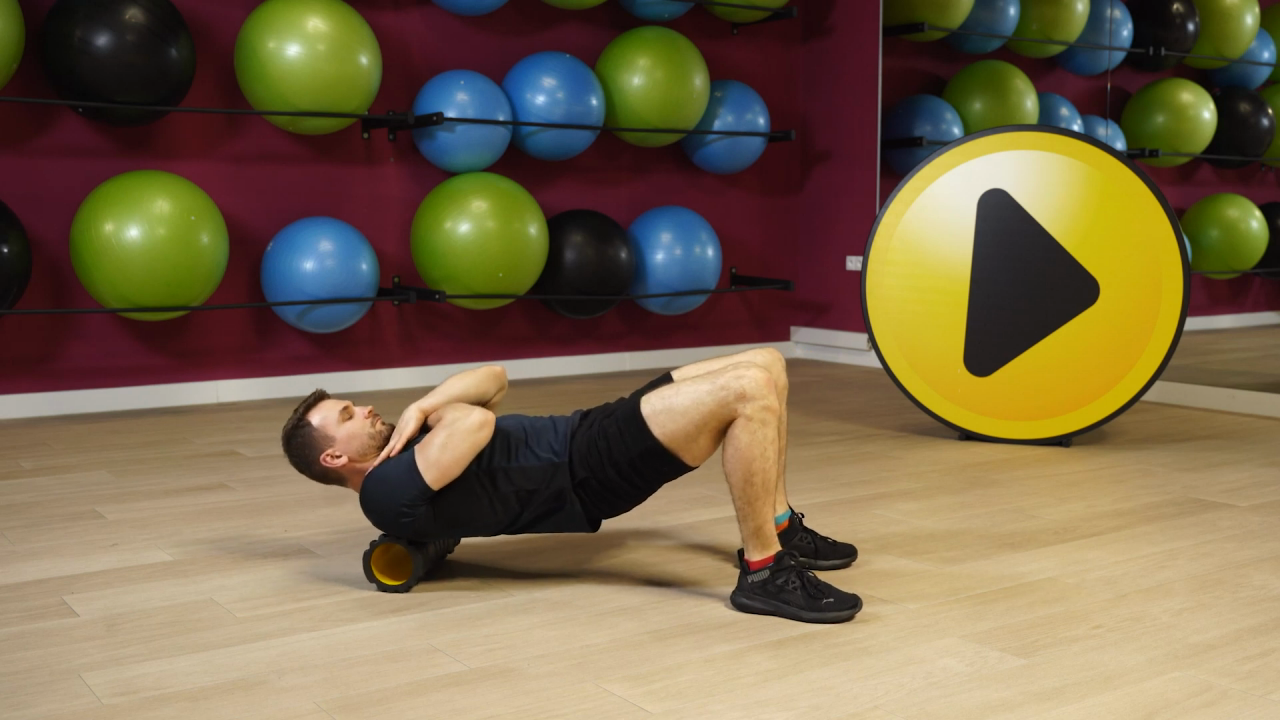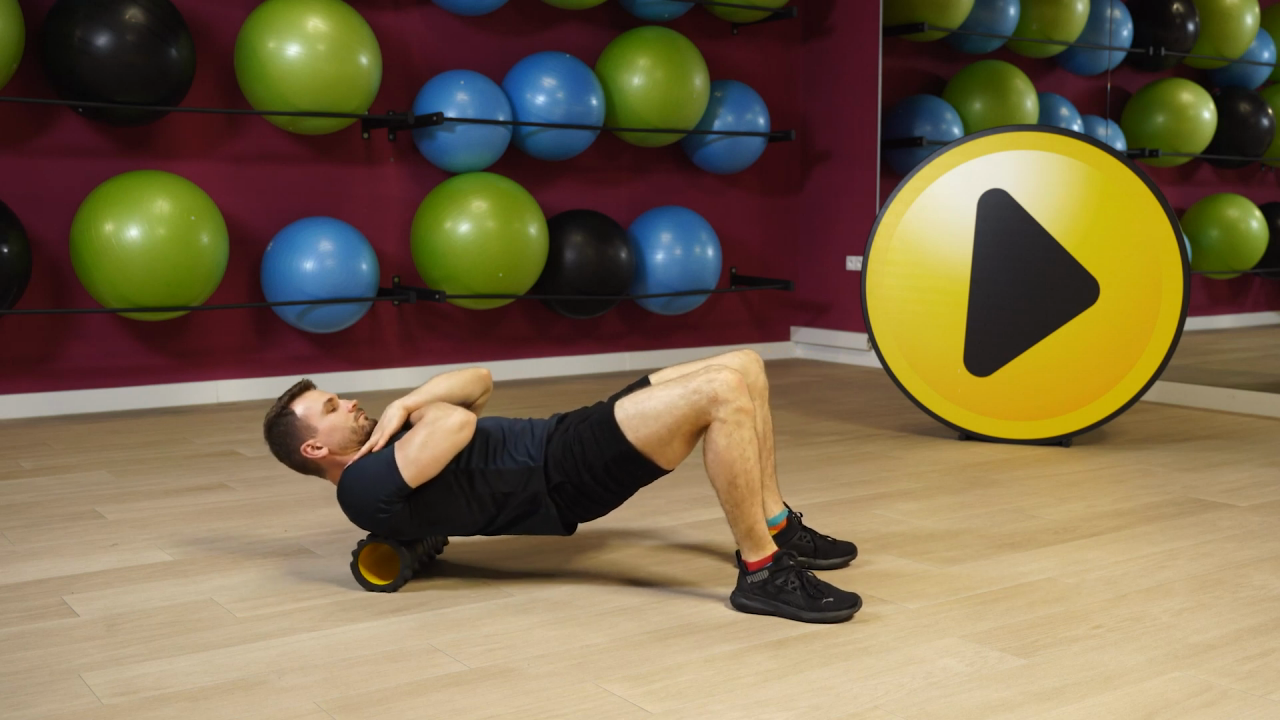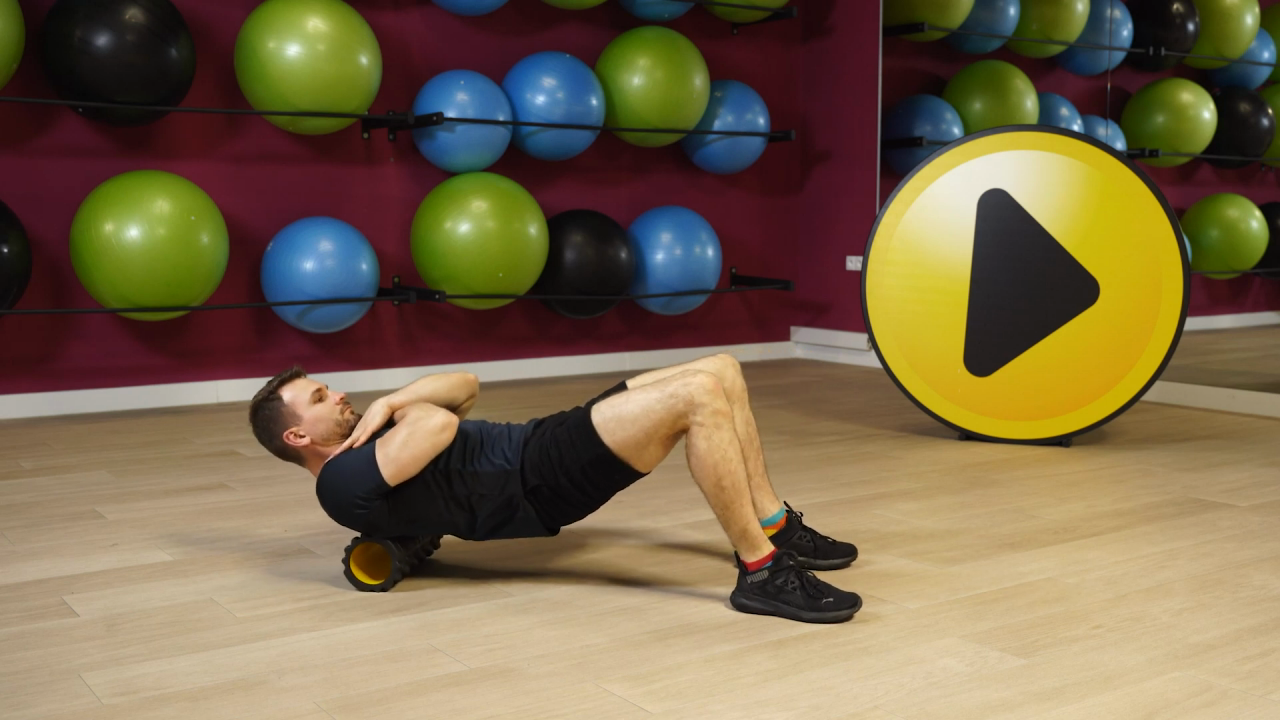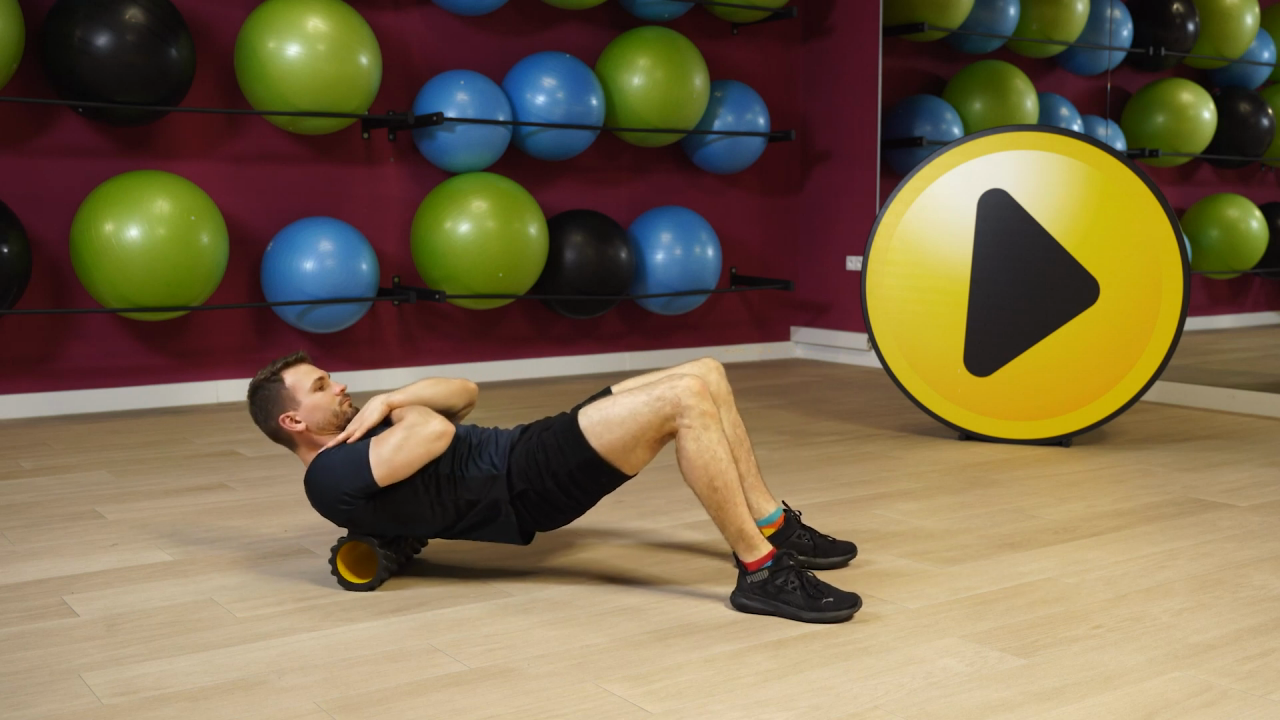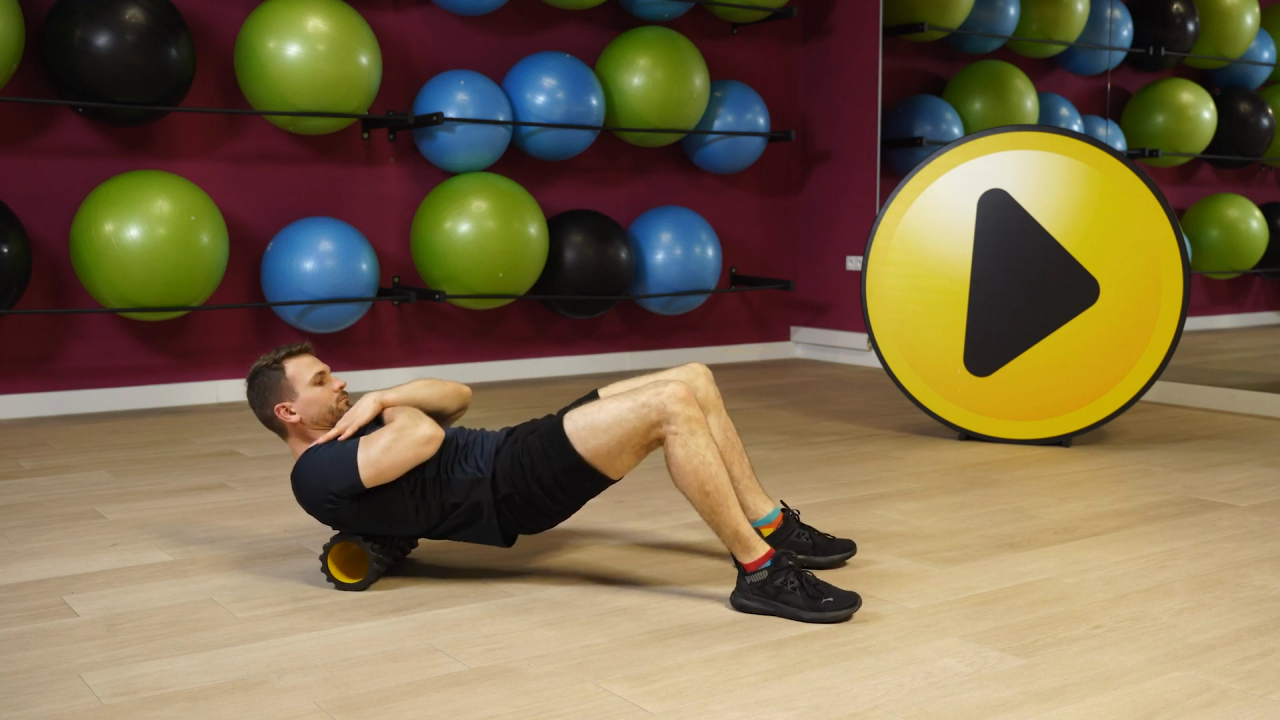
dt=0.4s
person 1, frame 1
left shoulder: (410, 450)
right shoulder: (389, 493)
left elbow: (494, 377)
right elbow: (475, 425)
left wrist: (423, 407)
right wrist: (430, 410)
left hip: (587, 436)
right hip: (586, 473)
left knee: (765, 364)
right knee: (747, 391)
left ankle: (780, 529)
right ankle: (763, 572)
person 1, frame 2
left shoulder: (391, 444)
right shoulder: (366, 488)
left elbow: (479, 381)
right elbow: (456, 424)
left wrist: (405, 404)
right wrist: (412, 407)
left hip: (564, 440)
right hip: (562, 476)
left knee: (743, 367)
right knee: (722, 392)
left ankle: (777, 528)
right ankle: (762, 571)
person 1, frame 3
left shoulder: (375, 442)
right shoulder: (344, 484)
left elbow: (466, 385)
right elbow: (440, 425)
left wrist: (390, 401)
right wrist: (400, 405)
left hip: (543, 446)
right hip: (540, 479)
left knee: (719, 371)
right knee: (698, 395)
left ankle: (775, 526)
right ankle: (761, 571)
person 1, frame 4
left shoulder: (364, 437)
right shoulder: (331, 478)
left elbow: (464, 392)
right elbow: (436, 433)
left wrist: (387, 400)
right wrist: (396, 405)
left hip: (527, 452)
right hip: (527, 484)
left knee: (705, 375)
right knee: (686, 399)
left ankle: (774, 527)
right ankle: (762, 571)
person 1, frame 5
left shoulder: (356, 432)
right shoulder: (319, 474)
left elbow: (459, 396)
right elbow: (425, 439)
left wrist: (381, 399)
right wrist: (386, 403)
left hip: (514, 453)
right hip: (511, 489)
left knee: (693, 381)
right knee: (671, 406)
left ankle: (771, 526)
right ankle: (760, 571)
